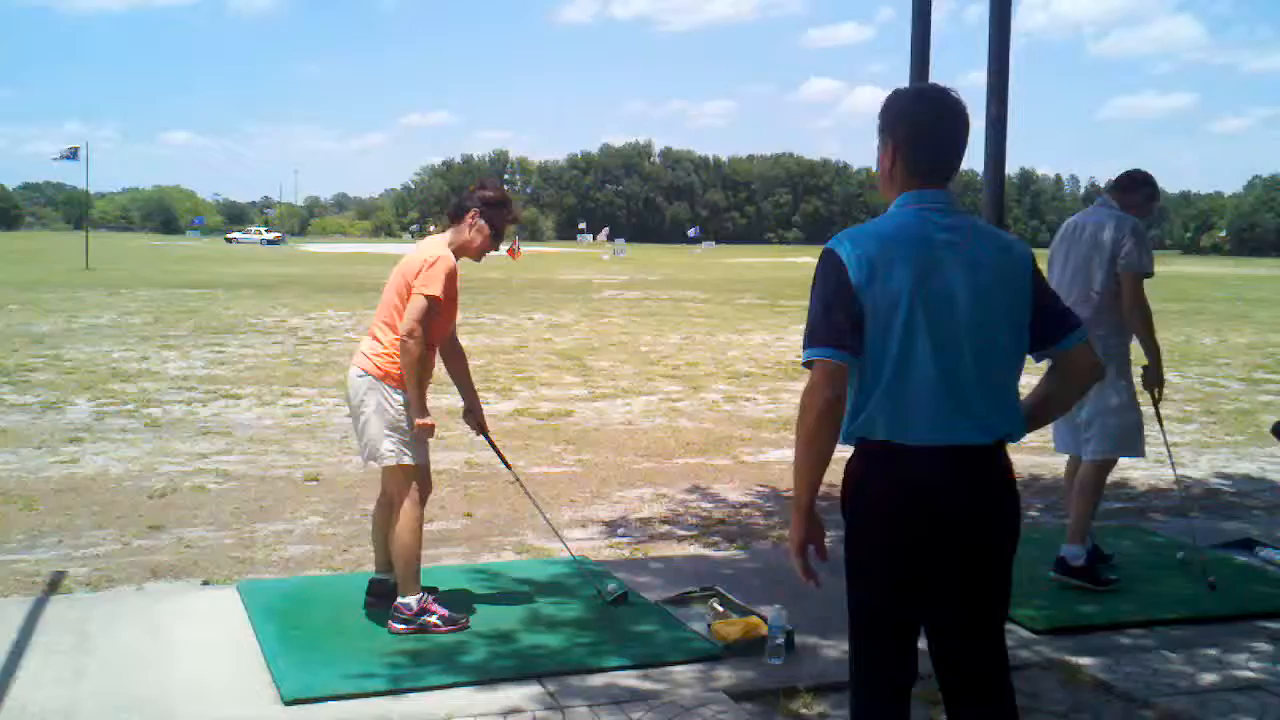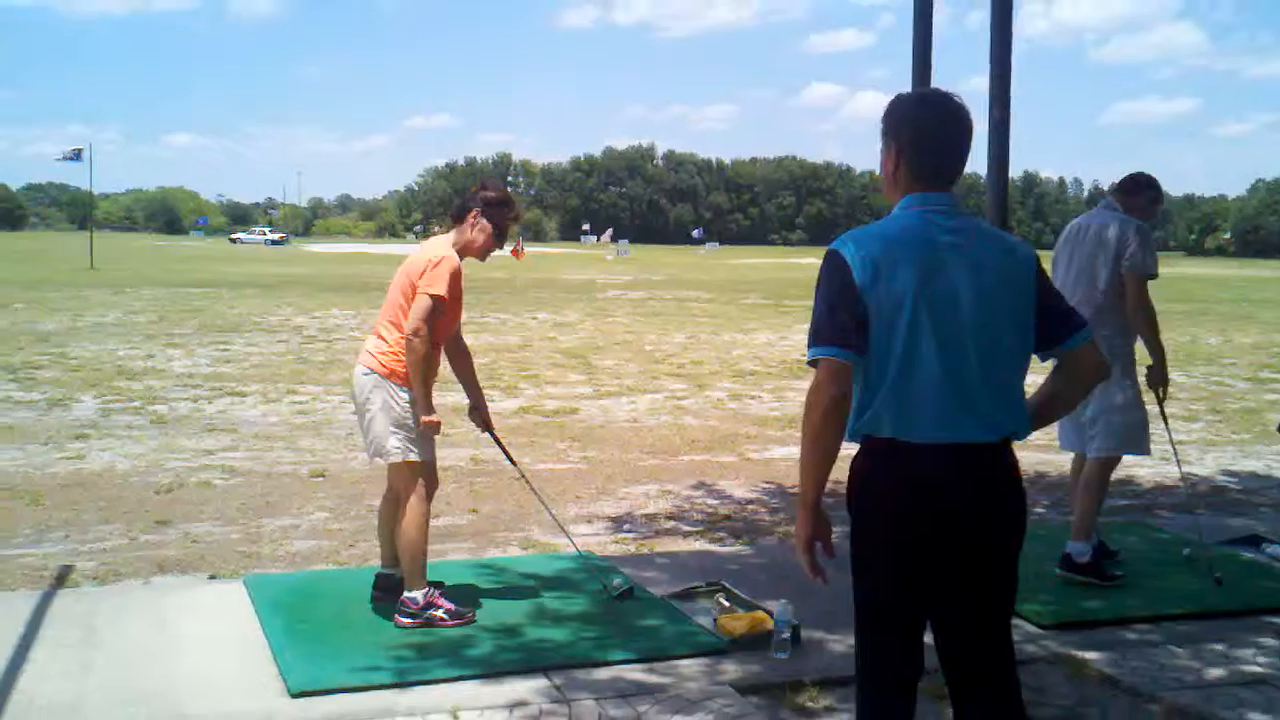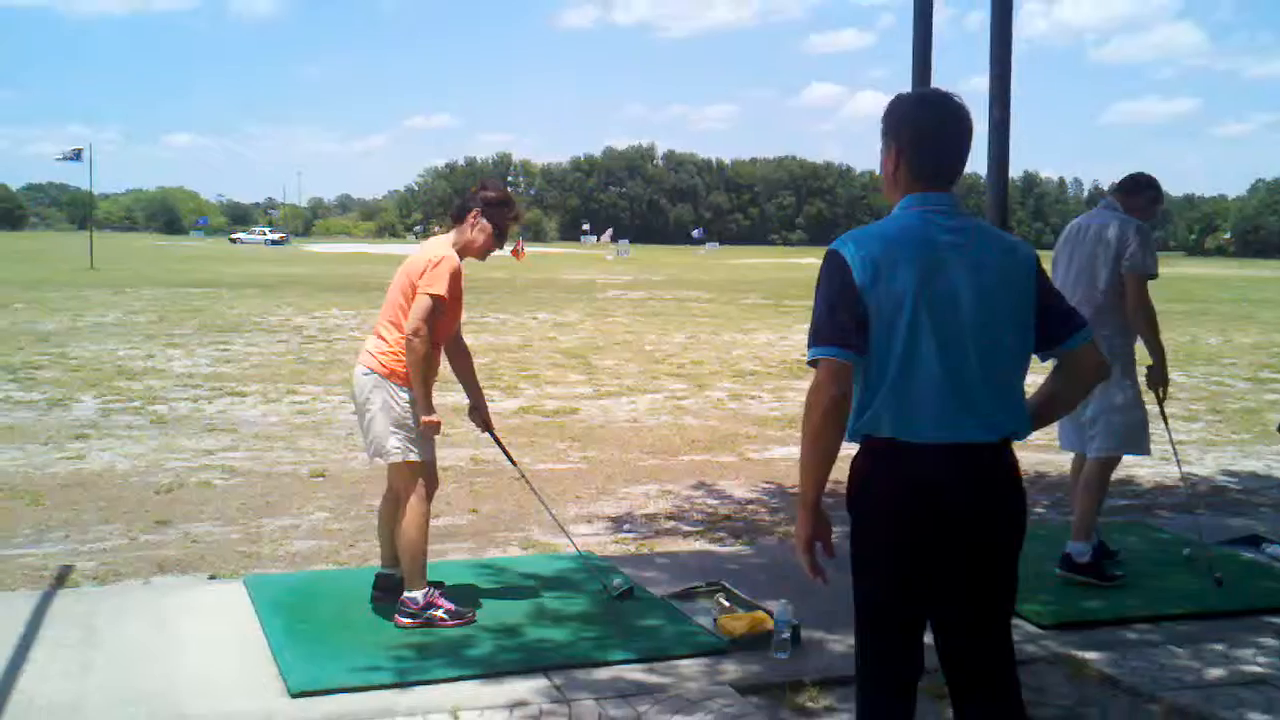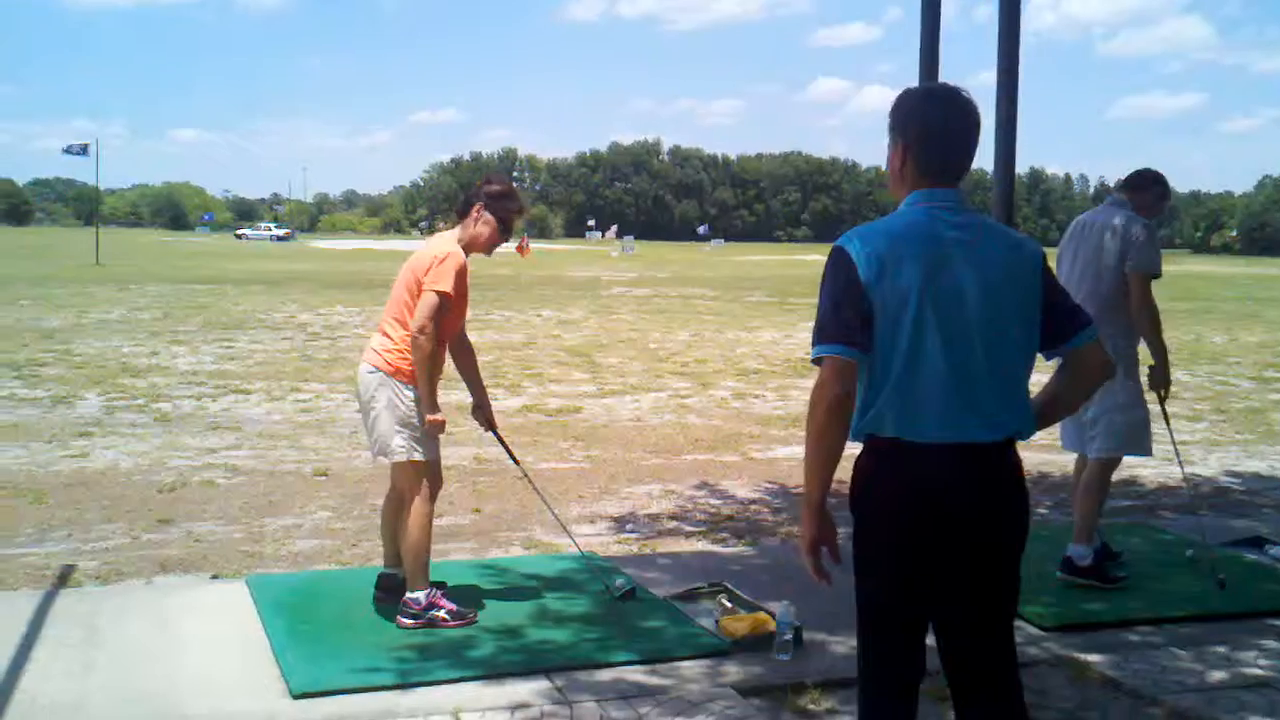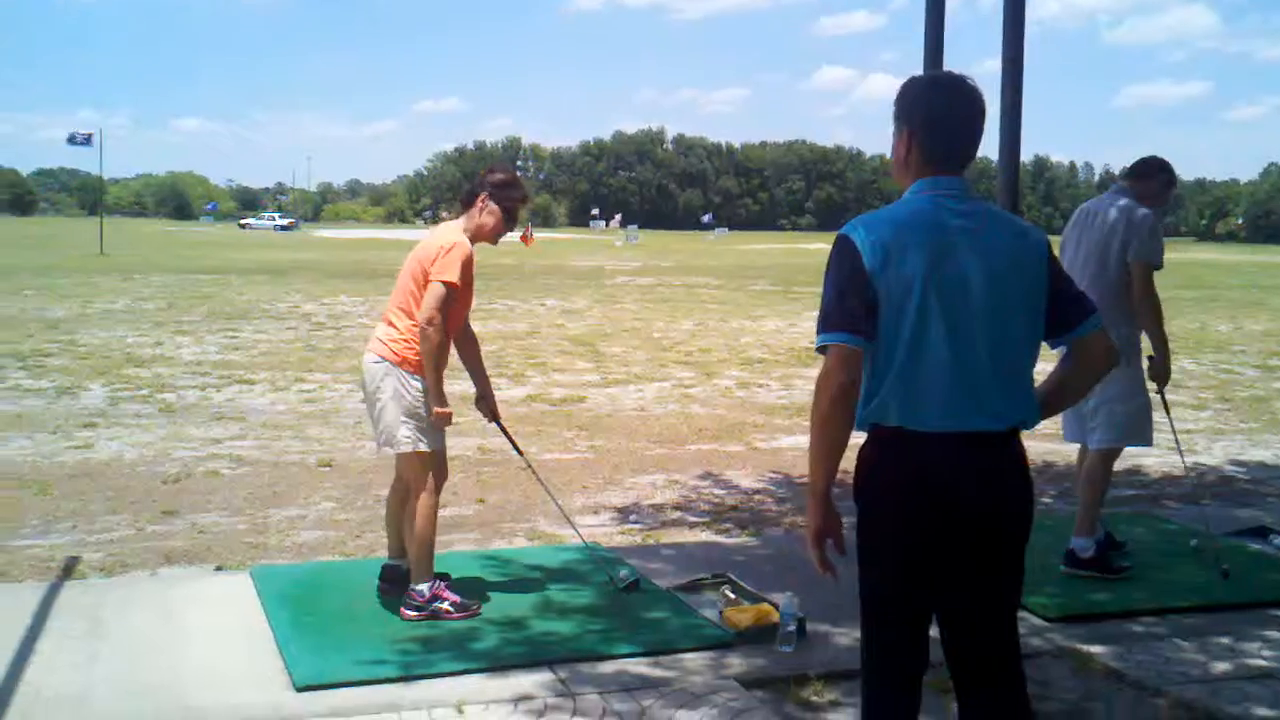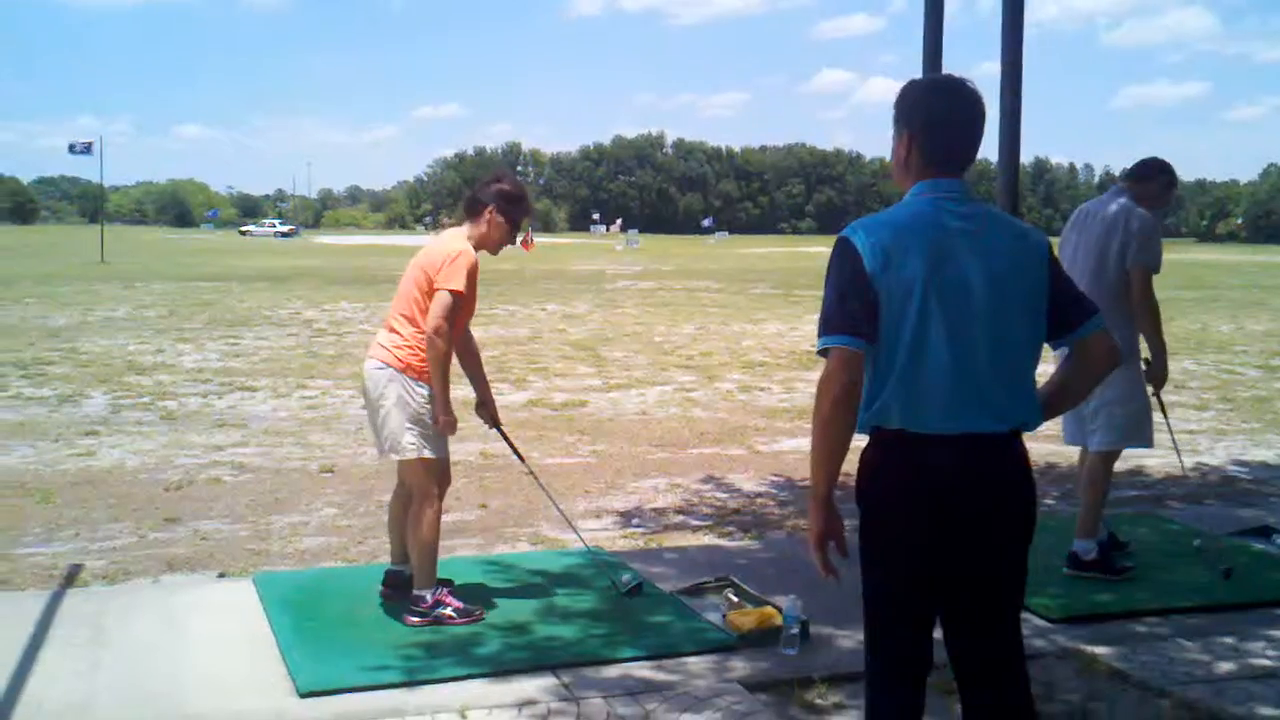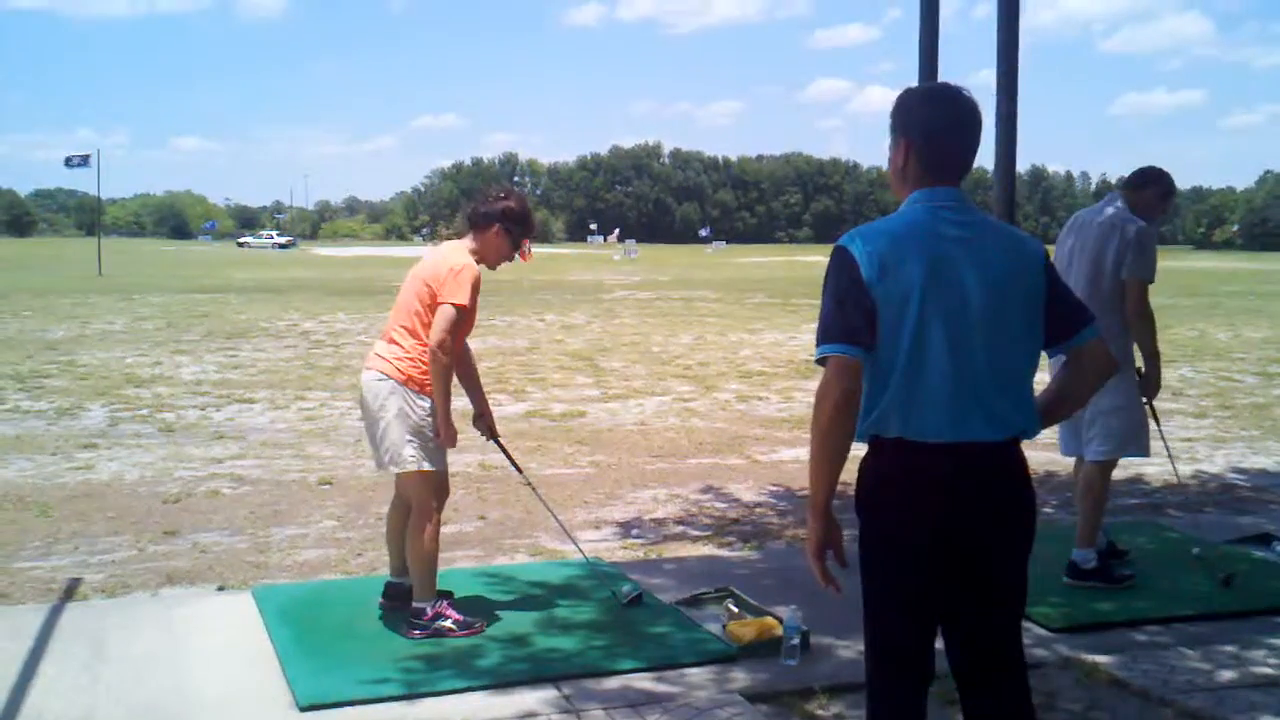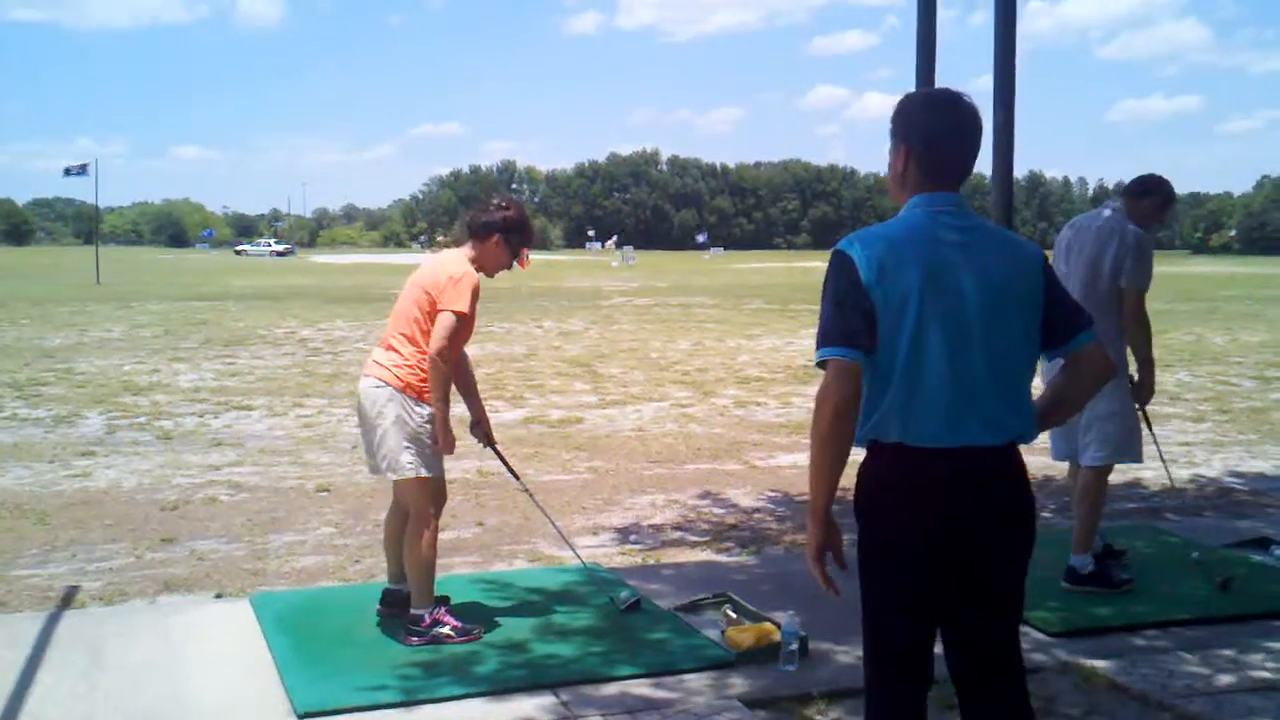
dt=0.1s
person 1, frame 1
left shoulder: (853, 254)
right shoulder: (1009, 254)
left elbow: (827, 393)
right elbow: (1081, 363)
left wrist: (803, 507)
left hip: (888, 483)
right hip: (982, 483)
person 1, frame 2
left shoulder: (857, 255)
right shoulder: (1012, 256)
left elbow: (832, 391)
right elbow: (1087, 362)
left wrist: (809, 503)
left hip: (894, 482)
right hip: (988, 481)
right knee: (987, 669)
person 1, frame 3
left shoulder: (857, 255)
right shoulder: (1013, 256)
left elbow: (832, 392)
right elbow: (1087, 362)
left wrist: (809, 504)
left hip: (893, 481)
right hip: (988, 481)
right knee: (986, 668)
person 1, frame 4
left shoulder: (862, 251)
right shoulder: (1019, 253)
left elbow: (836, 391)
right elbow: (1092, 361)
left wrist: (813, 505)
left hip: (897, 481)
right hip: (991, 481)
person 1, frame 5
left shoulder: (866, 239)
right shoulder: (1023, 241)
left elbow: (840, 379)
right elbow: (1097, 349)
left wrist: (818, 495)
left hip: (902, 470)
right hip: (996, 470)
left knee: (893, 664)
right knee: (992, 661)
person 1, frame 6
left shoulder: (867, 242)
right shoulder: (1024, 243)
left elbow: (841, 382)
right elbow: (1099, 350)
left wrist: (820, 498)
left hip: (904, 473)
right hip: (998, 472)
left knee: (896, 666)
right knee: (996, 663)
person 1, frame 7
left shoulder: (864, 251)
right shoulder: (1022, 251)
left elbow: (840, 391)
right elbow: (1095, 358)
left wrist: (819, 507)
left hip: (903, 481)
right hip: (998, 480)
person 1, frame 8
left shoulder: (864, 256)
right shoulder: (1021, 256)
left elbow: (840, 395)
right elbow: (1094, 361)
left wrist: (819, 510)
left hip: (901, 486)
right hip: (996, 484)
person 2, frame 1
left shoulder: (436, 256)
right shoulder: (440, 260)
left elbow: (447, 343)
right elbow: (409, 333)
left wrist: (472, 404)
right wrist: (419, 407)
left hip: (378, 380)
right hip: (387, 383)
left knee: (396, 488)
right knee: (413, 490)
left ankle: (383, 582)
right ankle: (409, 606)
person 2, frame 2
left shoulder: (440, 257)
right shoulder: (444, 260)
left elbow: (452, 342)
right elbow: (415, 333)
left wrist: (477, 401)
right wrist: (424, 405)
left hip: (383, 377)
right hip: (393, 381)
left knee: (402, 484)
right knee: (419, 487)
left ankle: (390, 577)
right ankle: (416, 600)
person 2, frame 3
left shoulder: (441, 257)
right shoulder: (444, 260)
left elbow: (452, 342)
right elbow: (415, 333)
left wrist: (477, 401)
right wrist: (424, 404)
left hip: (382, 378)
right hip: (393, 380)
left knee: (402, 484)
right knee: (419, 486)
left ankle: (390, 576)
right ankle: (416, 600)
person 2, frame 4
left shoulder: (445, 252)
right shoulder: (450, 256)
left elbow: (456, 339)
right elbow: (421, 330)
left wrist: (481, 399)
right wrist: (430, 403)
left hip: (386, 375)
right hip: (398, 378)
left knee: (406, 483)
right knee: (423, 487)
left ankle: (392, 577)
right ankle: (417, 601)
person 2, frame 5
left shoulder: (449, 240)
right shoulder: (456, 246)
left elbow: (459, 328)
right elbow: (428, 321)
left wrist: (484, 390)
right wrist: (436, 395)
left hip: (388, 364)
right hip: (402, 369)
left knee: (410, 474)
right knee: (429, 478)
left ankle: (397, 568)
right ankle: (422, 593)
person 2, frame 6
left shoulder: (449, 246)
right shoulder: (461, 254)
left elbow: (459, 335)
right elbow: (434, 330)
left wrist: (484, 396)
right wrist: (442, 403)
left hip: (388, 369)
right hip: (406, 375)
left knee: (412, 480)
right knee: (432, 485)
left ankle: (400, 574)
right ankle: (425, 599)
person 2, frame 7
left shoulder: (446, 257)
right shoulder: (463, 268)
left elbow: (457, 346)
right elbow: (438, 344)
left wrist: (481, 408)
right wrist: (444, 416)
left hip: (383, 379)
right hip: (404, 387)
left knee: (409, 492)
right knee: (431, 497)
left ankle: (399, 585)
right ankle: (426, 610)
person 2, frame 8
left shoulder: (444, 264)
right shoulder: (462, 276)
left elbow: (455, 353)
right elbow: (437, 352)
left wrist: (479, 415)
right wrist: (442, 423)
left hip: (380, 385)
right hip: (402, 394)
left knee: (407, 499)
right knee: (428, 503)
left ankle: (397, 592)
right ankle: (423, 617)
person 3, frame 1
left shoulder: (1069, 226)
right shoulder: (1127, 229)
right elbow: (1132, 303)
right wrist: (1154, 360)
right hip: (1102, 358)
left knee: (1080, 454)
right knee: (1100, 456)
left ankle: (1081, 543)
right ankle: (1072, 556)
person 3, frame 2
left shoulder: (1072, 227)
right shoulder: (1132, 230)
right elbow: (1137, 304)
right wrist: (1158, 360)
right hip: (1107, 357)
left knee: (1085, 452)
right knee: (1105, 454)
left ankle: (1087, 539)
right ankle: (1077, 553)
person 3, frame 3
left shoulder: (1073, 228)
right shoulder: (1131, 231)
right elbow: (1137, 304)
right wrist: (1158, 360)
right hip: (1106, 357)
left knee: (1085, 452)
right knee: (1104, 454)
left ankle: (1087, 540)
right ankle: (1077, 553)
person 3, frame 4
left shoulder: (1078, 223)
right shoulder: (1136, 228)
right elbow: (1140, 304)
right wrist: (1161, 360)
right hip: (1109, 357)
left knee: (1088, 452)
right knee: (1105, 455)
left ankle: (1089, 541)
right ankle: (1078, 557)
person 3, frame 5
left shoulder: (1083, 212)
right shoulder: (1140, 218)
right elbow: (1142, 294)
right wrist: (1162, 351)
right hip: (1111, 346)
left knee: (1091, 443)
right knee: (1106, 446)
left ankle: (1094, 532)
right ankle: (1081, 547)
person 3, frame 6
left shoulder: (1082, 212)
right shoulder: (1139, 220)
right elbow: (1140, 298)
right wrist: (1159, 355)
left knee: (1091, 444)
right knee: (1105, 447)
left ankle: (1096, 533)
right ankle: (1083, 550)
person 3, frame 7
left shoulder: (1078, 220)
right shoulder: (1135, 231)
right elbow: (1136, 309)
right wrist: (1153, 365)
left knee: (1086, 454)
right knee: (1101, 457)
left ankle: (1094, 541)
right ankle: (1083, 559)
person 3, frame 8
left shoulder: (1075, 225)
right shoulder: (1133, 237)
right elbow: (1133, 317)
right wrist: (1146, 372)
left hip: (1060, 358)
left knee: (1080, 458)
right knee: (1097, 462)
left ankle: (1091, 545)
right ankle: (1081, 565)
